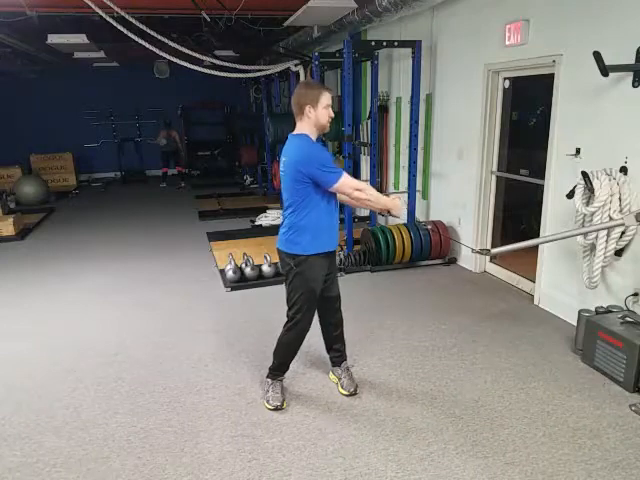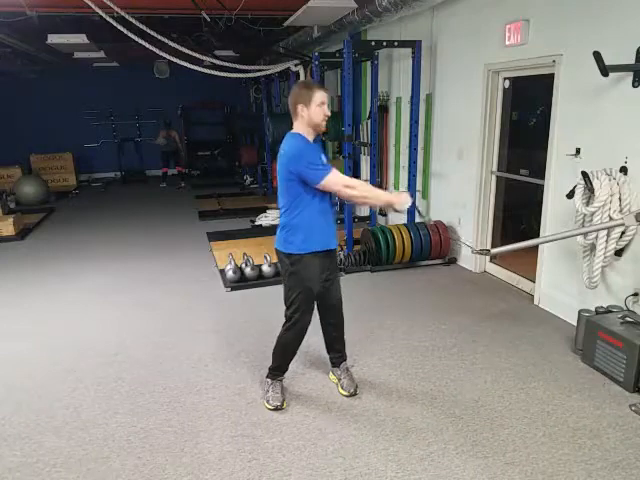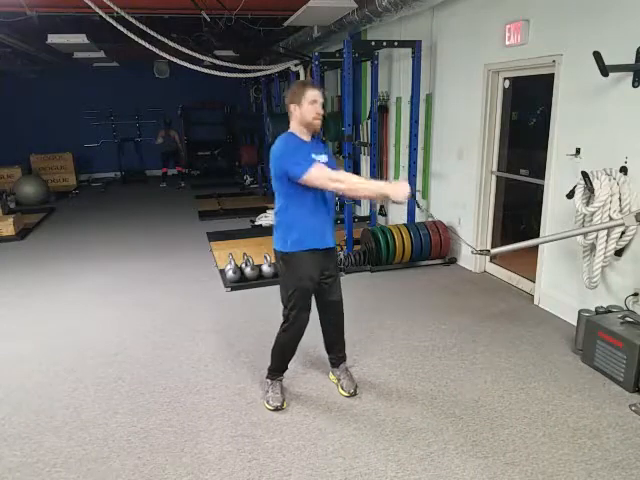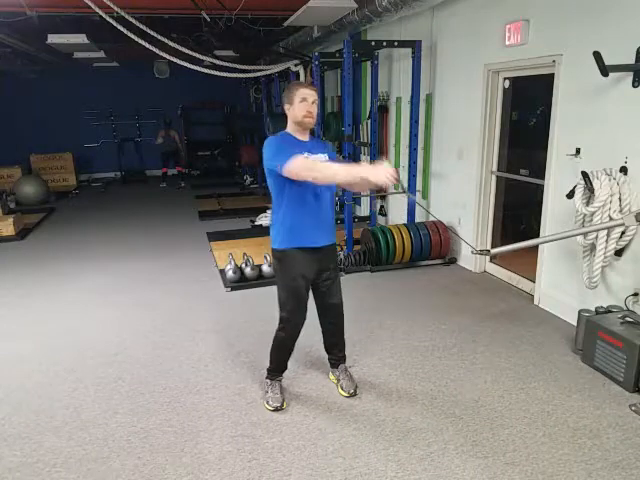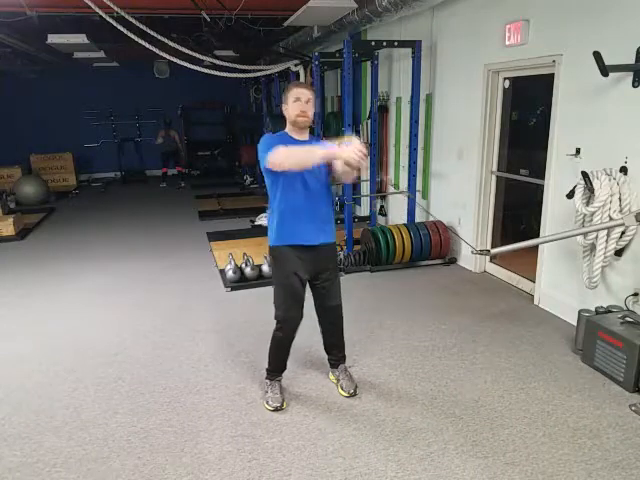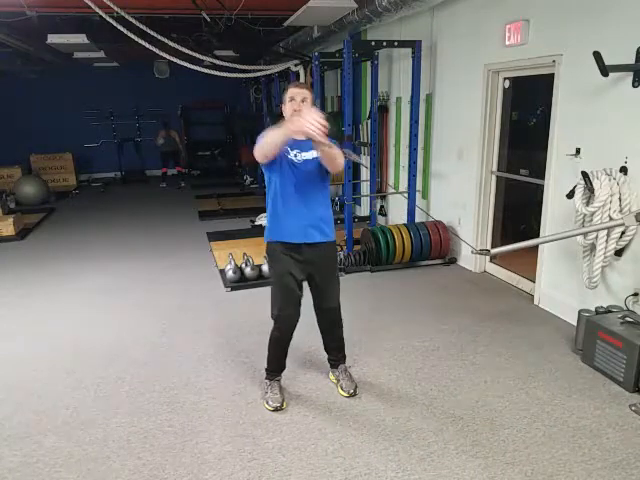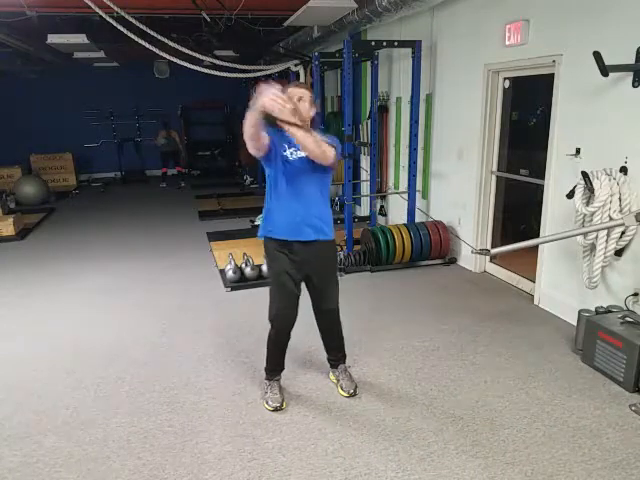
dt=0.1s
person 1, frame 1
left shoulder: (303, 147)
right shoulder: (308, 152)
left elbow: (339, 191)
right elbow: (351, 190)
left wrist: (380, 202)
right wrist: (389, 204)
left hip: (322, 247)
right hip: (302, 252)
left knee: (331, 308)
right knee: (299, 319)
left ankle: (339, 365)
right ankle: (274, 378)
person 1, frame 2
left shoulder: (305, 147)
right shoulder: (298, 150)
left elbow: (339, 189)
right elbow: (344, 186)
left wrist: (381, 198)
right wrist: (392, 198)
left hip: (321, 247)
right hip: (300, 251)
left knee: (332, 309)
right knee: (298, 319)
left ankle: (338, 365)
right ankle: (274, 378)
person 1, frame 3
left shoulder: (318, 148)
right shoulder: (285, 148)
left elbow: (344, 183)
right elbow: (330, 181)
left wrist: (381, 190)
right wrist: (385, 188)
left hip: (325, 246)
right hip: (295, 249)
left knee: (333, 309)
right knee: (295, 319)
left ankle: (338, 365)
right ankle: (273, 378)
person 1, frame 4
left shoulder: (322, 147)
right shoulder: (276, 146)
left elbow: (346, 181)
right elbow: (312, 173)
left wrist: (370, 178)
right wrist: (366, 171)
left hip: (325, 245)
right hip: (292, 249)
left knee: (332, 310)
right knee: (292, 319)
left ankle: (338, 366)
right ankle: (273, 378)
person 1, frame 5
left shoulder: (326, 147)
right shoulder: (271, 144)
left elbow: (344, 174)
right elbow: (286, 162)
left wrist: (351, 162)
right wrist: (335, 149)
left hip: (324, 244)
right hip: (287, 246)
left knee: (331, 310)
right knee: (288, 318)
left ankle: (338, 366)
right ankle: (273, 378)
person 1, frame 6
left shoulder: (322, 145)
right shoulder: (272, 144)
left elbow: (334, 164)
right elbow: (264, 149)
left wrist: (321, 143)
right wrist: (292, 127)
left hip: (322, 243)
right hip: (283, 245)
left knee: (330, 310)
right knee: (285, 317)
left ankle: (338, 366)
right ankle: (272, 378)
person 1, frame 7
left shoulder: (327, 143)
right shoulder: (273, 144)
left elbow: (317, 152)
right elbow: (252, 139)
left wrist: (287, 121)
right wrist: (259, 110)
left hip: (319, 242)
right hip: (280, 243)
left knee: (328, 311)
right knee: (282, 316)
left ankle: (338, 366)
right ankle: (272, 378)
